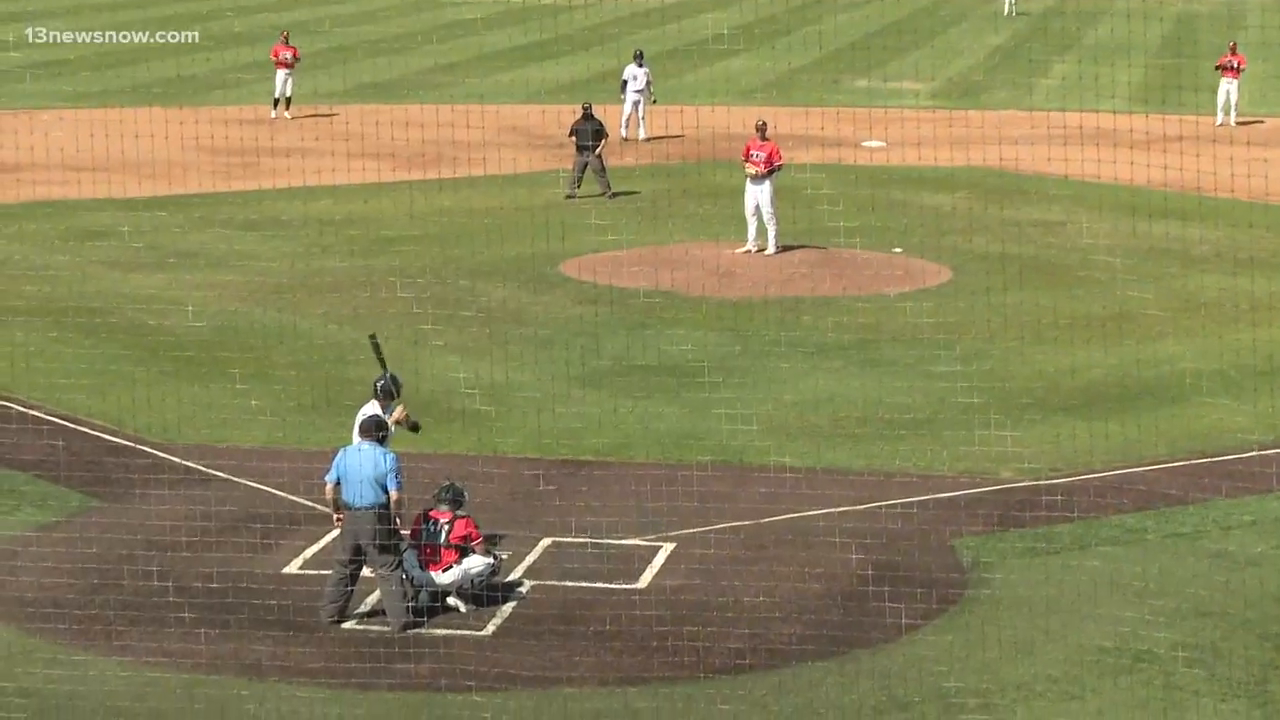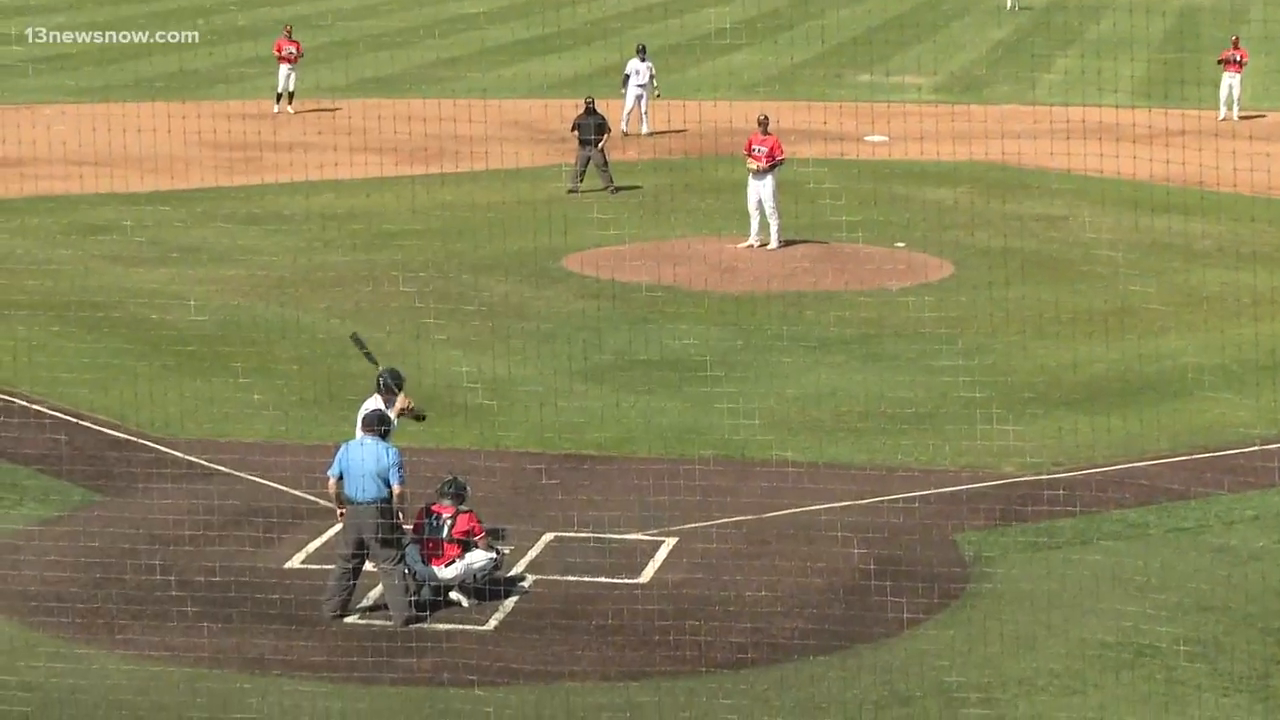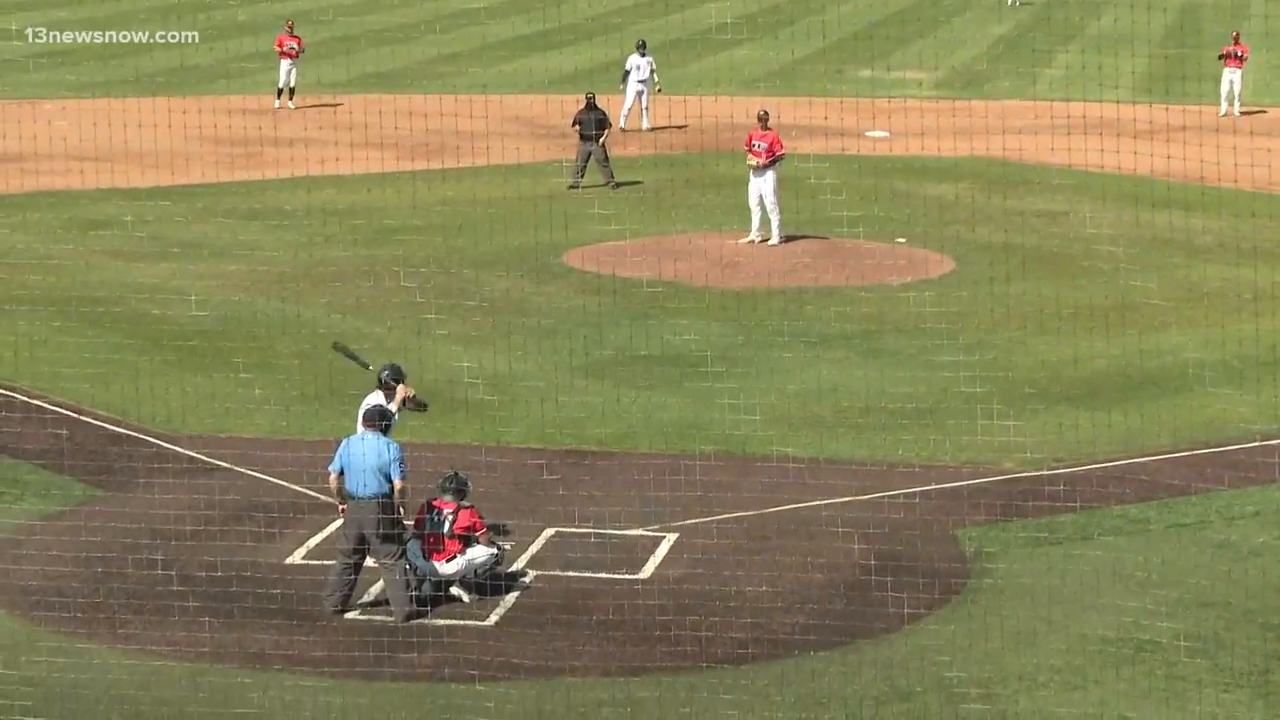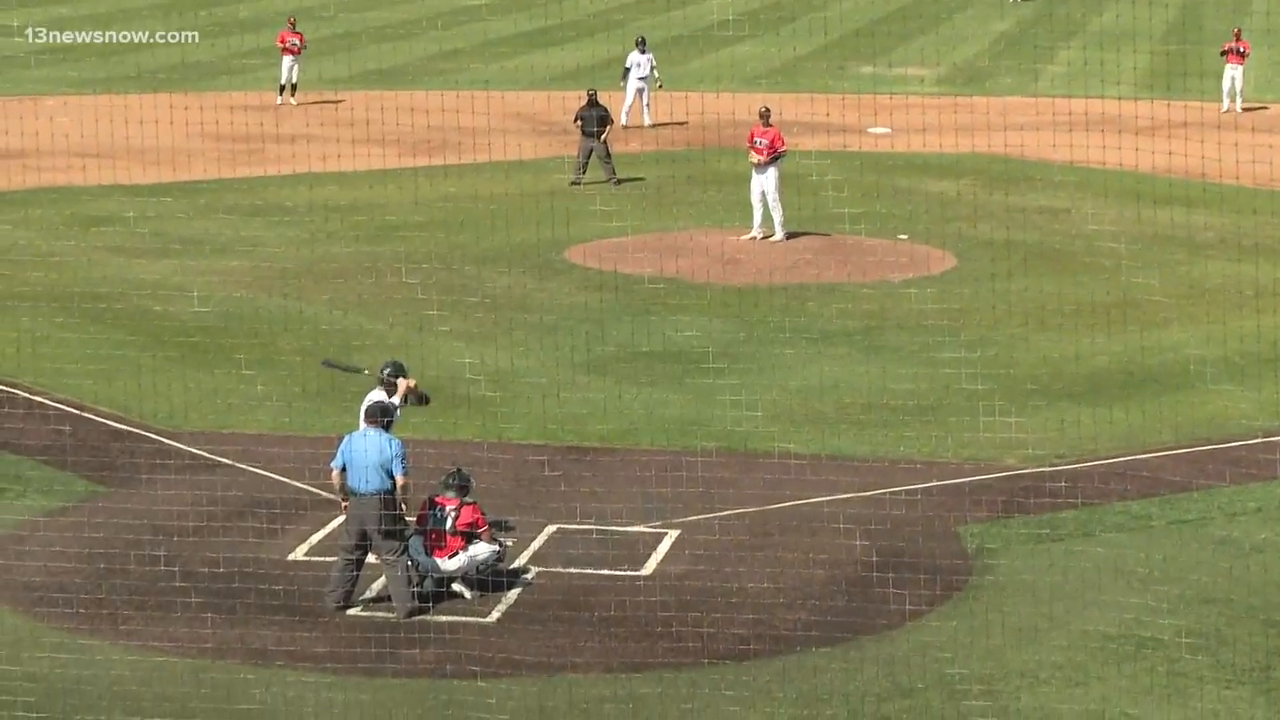
dt=0.1s
person 1, frame 1
left shoulder: (343, 454)
right shoulder: (387, 457)
left elbow: (329, 488)
right elbow: (395, 495)
left wrist: (336, 511)
right wrist: (396, 517)
left hip: (350, 518)
right hip: (378, 520)
left knee: (344, 567)
right knee: (389, 570)
left ankle: (331, 612)
right ankle: (399, 619)
person 1, frame 2
left shoulder: (346, 449)
right shoulder: (390, 452)
left elbow: (332, 483)
right elbow: (398, 490)
left wrist: (339, 506)
right wrist: (399, 511)
left hip: (352, 513)
right hip: (380, 514)
left knee: (346, 562)
right knee: (391, 565)
left ankle: (333, 607)
right ankle: (402, 613)
person 1, frame 3
left shoulder: (347, 444)
right shoulder: (391, 447)
left elbow: (333, 478)
right elbow: (399, 485)
left wrist: (341, 501)
right wrist: (400, 506)
left hip: (354, 508)
right hip: (381, 509)
left knee: (347, 558)
right knee: (392, 560)
left ankle: (335, 602)
right ankle: (403, 608)
person 1, frame 4
left shoulder: (349, 440)
right shoulder: (393, 443)
left elbow: (335, 475)
right elbow: (401, 481)
left wrist: (344, 498)
right wrist: (401, 503)
left hip: (355, 504)
right hip: (383, 505)
left knee: (349, 554)
right knee: (394, 557)
left ankle: (336, 599)
right ankle: (405, 606)
